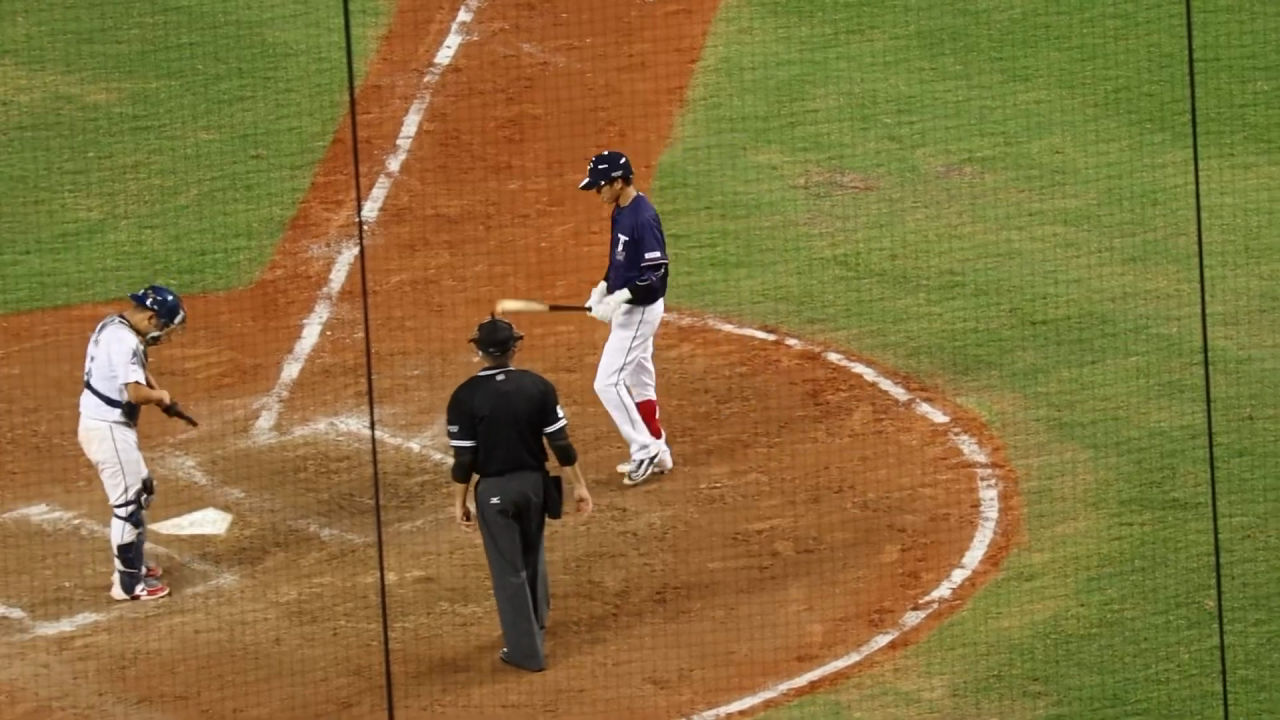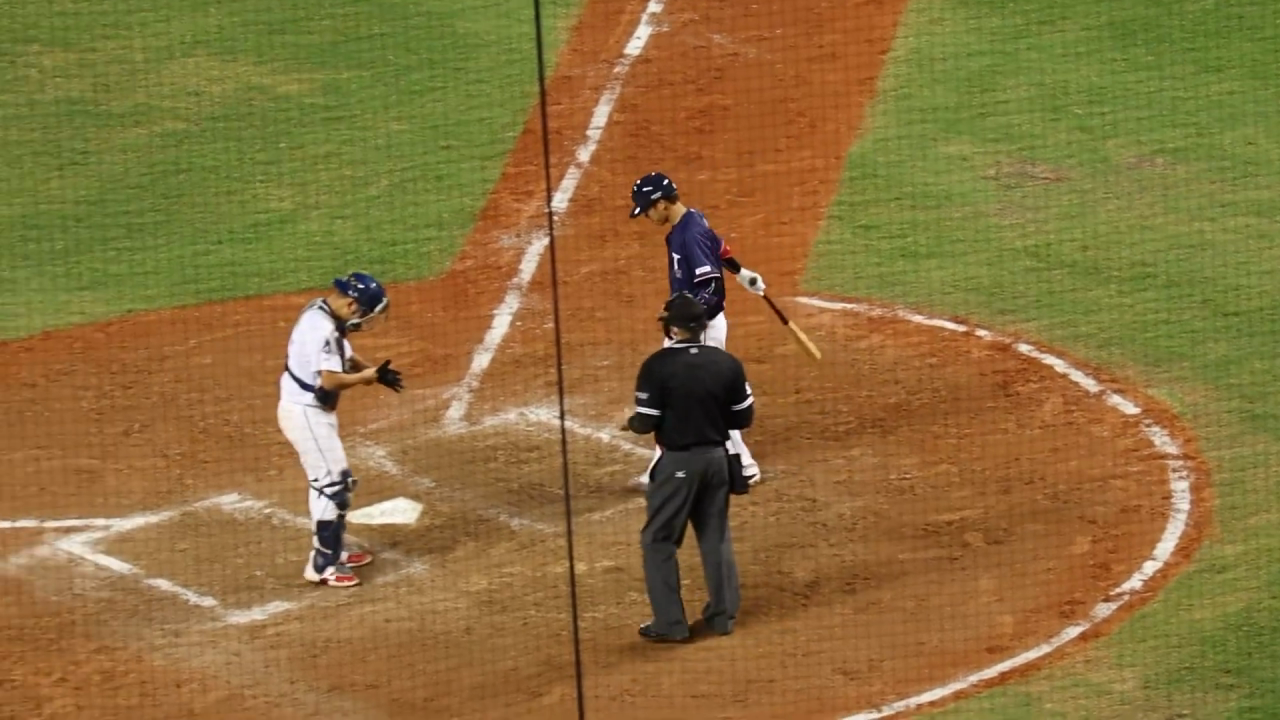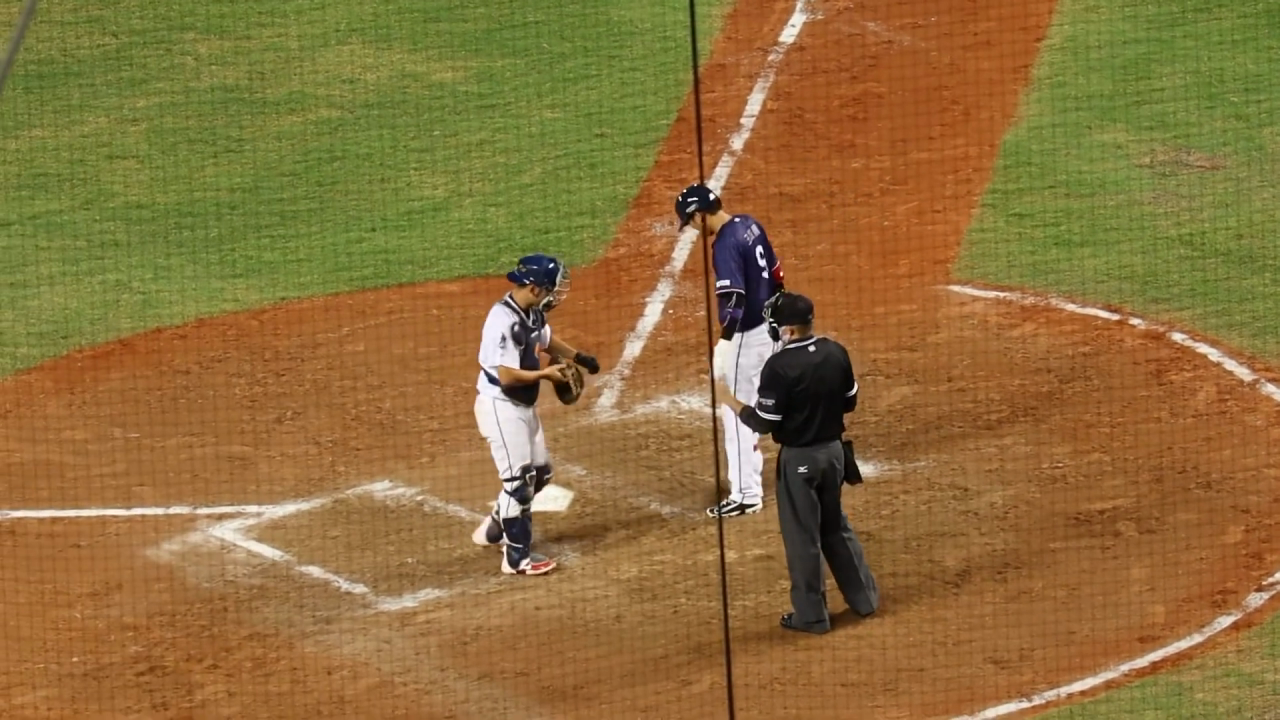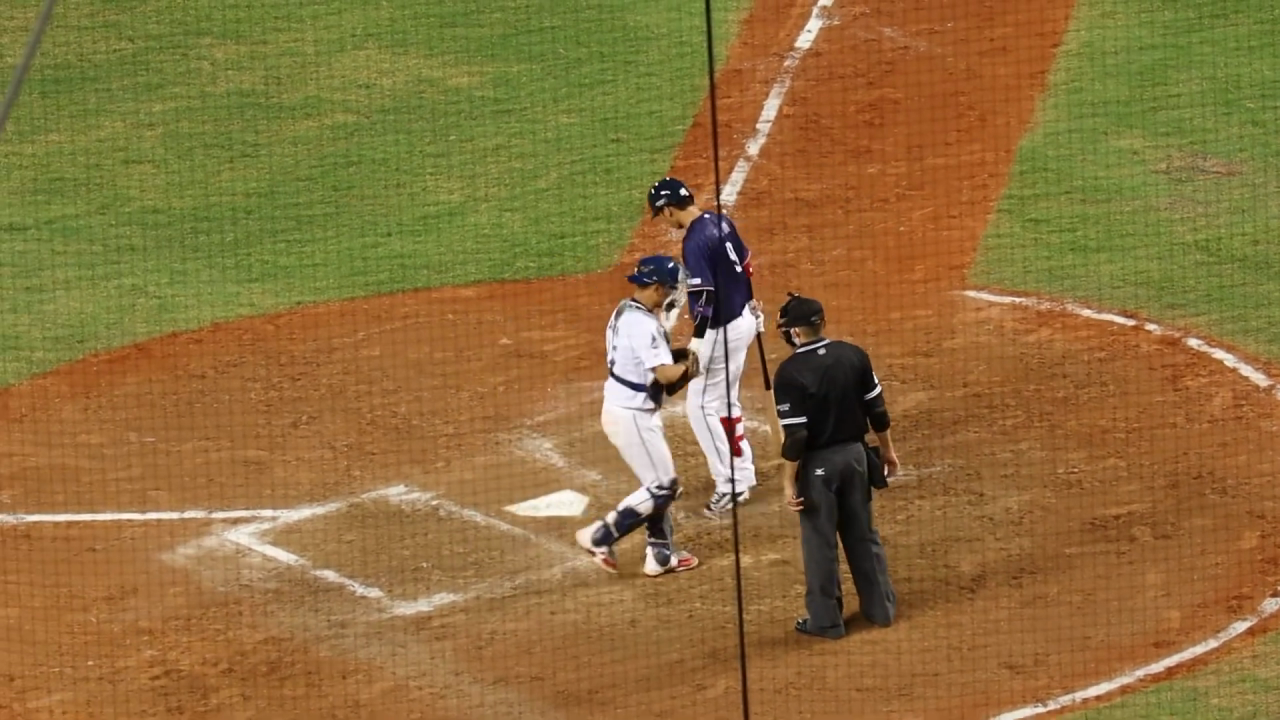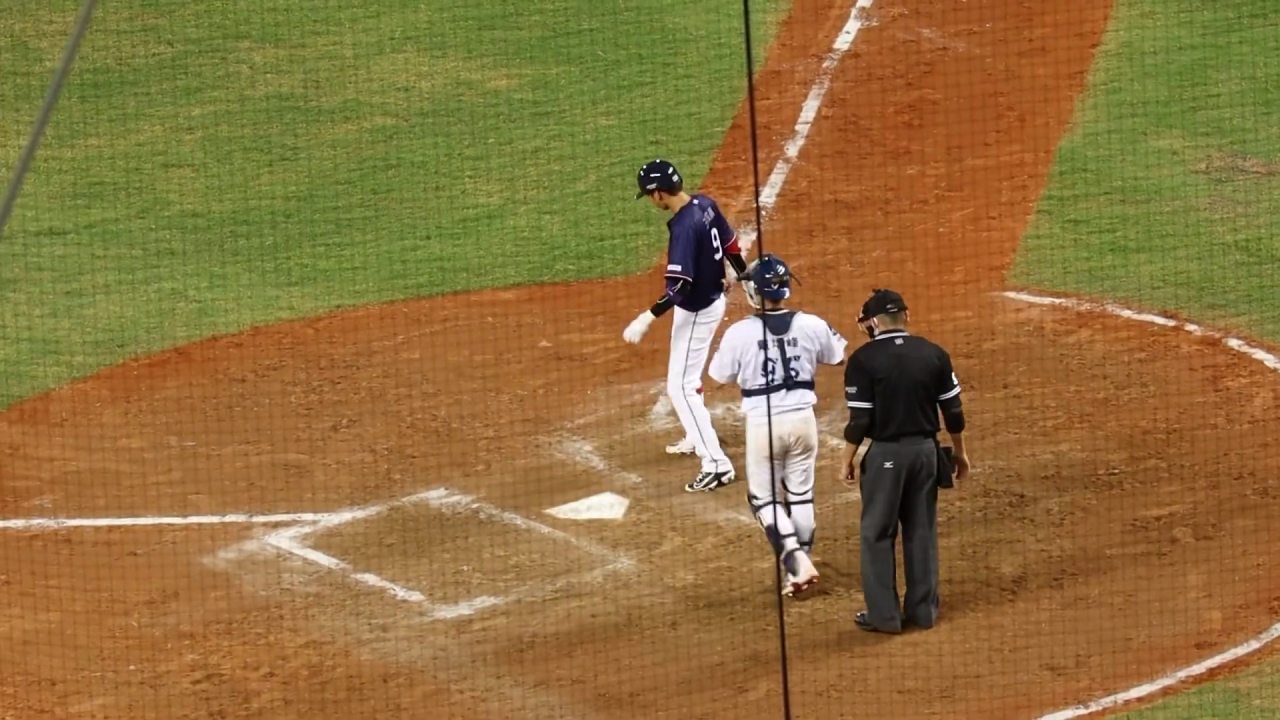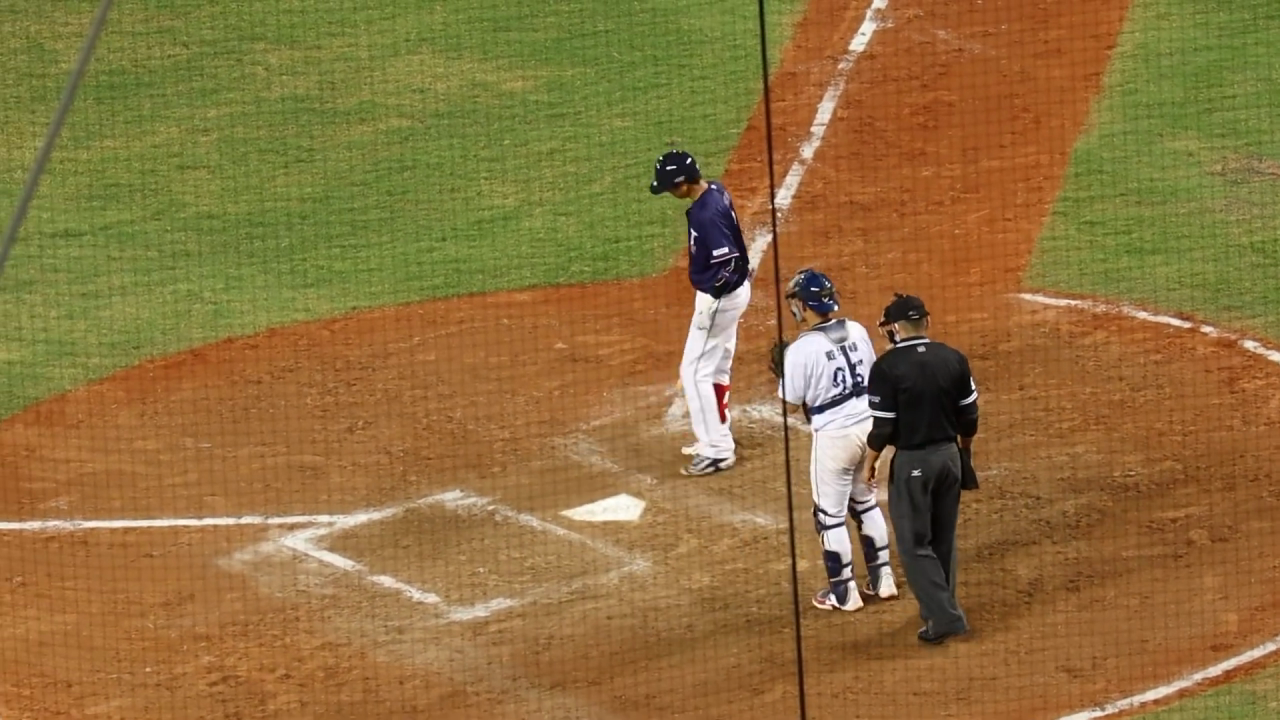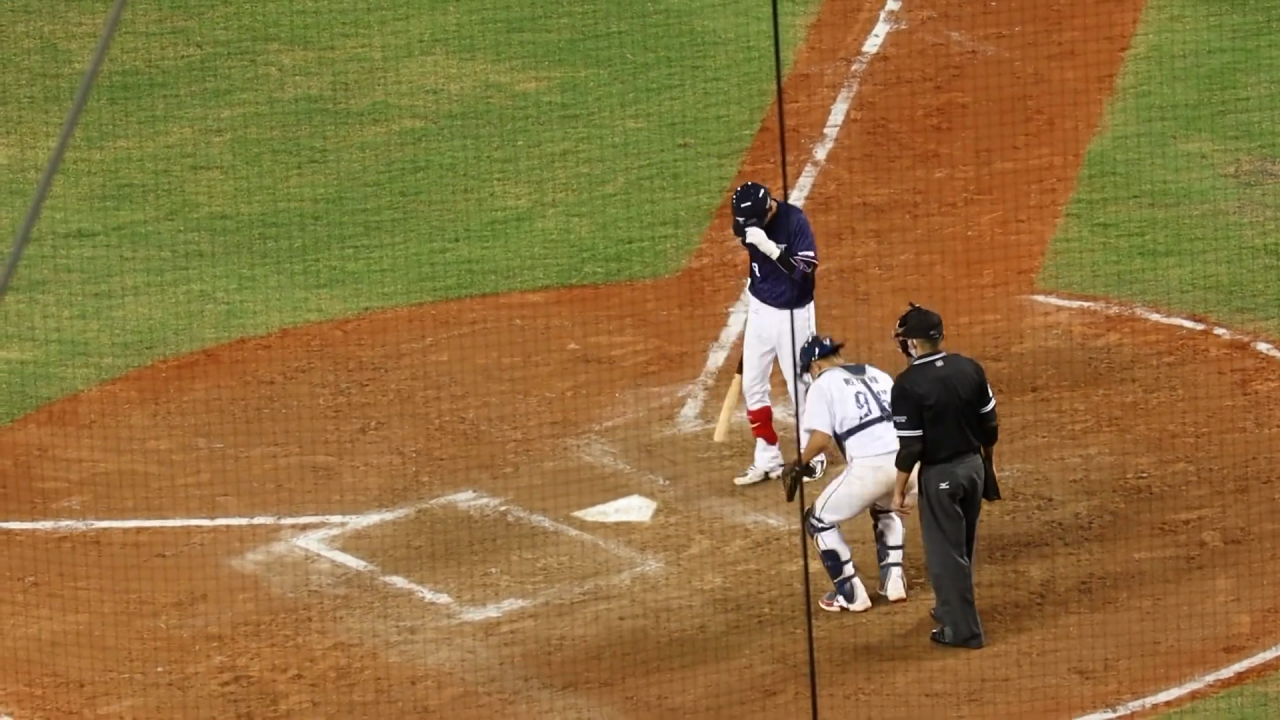
dt=0.7s
person 1, frame 1
left shoulder: (466, 396)
right shoulder: (538, 386)
left elbow: (464, 458)
right elbow: (560, 442)
left wrist: (460, 502)
right wrist: (578, 485)
left hip: (495, 489)
right hip: (534, 482)
left knee: (509, 570)
right knee: (532, 559)
left ankle: (526, 650)
right ankle: (533, 626)
person 1, frame 2
left shoulder: (658, 365)
right shoulder: (727, 363)
left elbow: (647, 422)
right elbow: (743, 417)
left wrist: (629, 422)
left hip: (678, 464)
right hip: (716, 458)
left knee: (659, 541)
right knee: (717, 539)
left ankle: (669, 621)
right ankle: (723, 615)
person 1, frame 3
left shoulder: (779, 367)
right shoulder: (836, 353)
left elbow: (763, 423)
right elbow: (849, 403)
left wrist: (728, 399)
left hip: (799, 459)
right hip: (834, 451)
left knee: (802, 538)
right knee: (836, 527)
left ankle: (811, 615)
right ankle: (863, 597)
person 1, frame 4
left shoulder: (790, 372)
right shoulder: (855, 355)
left elbow: (795, 435)
right elbow: (877, 410)
left wrist: (789, 482)
right wrist: (887, 450)
left hip: (819, 463)
right hip: (856, 454)
left knee: (820, 542)
right knee: (863, 534)
left ankle: (826, 620)
right ankle: (880, 607)
person 1, frame 5
left shoulder: (864, 358)
right shoulder: (934, 354)
left elbow: (860, 420)
right elbow: (953, 410)
left wrist: (848, 459)
right wrist: (959, 451)
left hip: (886, 454)
right hip: (926, 450)
left knee: (877, 534)
right knee: (922, 532)
left ankle: (883, 613)
right ankle: (923, 609)
person 1, frame 6
left shoulder: (887, 366)
right shoulder: (954, 359)
left elbow: (883, 428)
right elbow: (970, 416)
left wrist: (869, 464)
right wrist: (963, 453)
left hip: (912, 461)
right hip: (949, 456)
left knee: (915, 545)
right knee: (943, 540)
left ankle: (944, 617)
right ankle: (936, 608)
person 1, frame 7
left shoulder: (908, 384)
right shoulder: (971, 368)
left elbow: (910, 447)
right elbow: (989, 424)
left wrist: (899, 490)
right wrist: (987, 462)
left hip: (939, 475)
right hip: (973, 467)
left knee: (945, 552)
right knee: (961, 548)
left ankle: (963, 629)
right ankle: (950, 608)
person 2, frame 1
left shoulder: (643, 216)
right shoulder: (621, 210)
left elbow: (657, 271)
left wrist: (619, 297)
right wrist: (604, 288)
left hip: (639, 310)
right hip: (624, 309)
left knee: (608, 383)
right knee: (640, 382)
left ankle: (646, 447)
right ankle: (655, 451)
person 2, frame 2
left shoulder: (690, 233)
right shoulder: (690, 221)
left elbow: (709, 286)
right elbow: (719, 248)
right wrist: (742, 273)
left hip: (702, 326)
left ankle: (744, 464)
person 2, frame 3
left shoulder: (725, 244)
right shoulder: (749, 224)
left elbow: (733, 300)
right elbow: (774, 270)
left wrist: (724, 347)
left hip: (748, 334)
right hip: (767, 326)
left knee: (733, 413)
right knee: (745, 406)
left ankle: (746, 494)
right ankle: (750, 478)
person 2, frame 4
left shoulder: (694, 243)
right shoulder: (719, 220)
left elbow: (703, 298)
right elbow: (744, 265)
left wrist: (696, 343)
right wrist: (752, 305)
left hip: (723, 329)
right hip: (742, 320)
left knee: (699, 406)
right knee: (726, 398)
left ankle: (727, 480)
right ankle: (741, 469)
person 2, frame 5
left shoulder: (683, 227)
right shoulder: (706, 204)
left elbow: (678, 285)
right elbow: (731, 246)
left wrist: (646, 318)
right wrist: (744, 278)
left hip: (695, 311)
right hip: (713, 300)
left knee: (681, 386)
right knee: (685, 374)
left ankle: (716, 464)
right ankle: (696, 438)
person 2, frame 6
left shoulder: (709, 212)
right shoulder: (715, 191)
left elbow: (728, 266)
left wrist: (707, 304)
left hip: (721, 298)
right hip: (727, 294)
left knee: (695, 371)
right knee: (716, 367)
left ankle: (714, 450)
right ankle: (716, 439)
person 2, frame 7
left shoulder: (794, 220)
right shoulder: (751, 222)
left elbow: (805, 269)
left wrist: (770, 248)
left hip: (793, 315)
right hip: (760, 310)
left knee: (799, 387)
right knee: (753, 385)
left ankle: (813, 454)
right ankle: (767, 459)
person 3, frame 1
left shoulder: (112, 325)
right shoulder: (125, 340)
left elbow: (138, 376)
right elbow: (137, 393)
left wrist: (165, 402)
right wrist: (162, 396)
left hip: (100, 424)
right hip: (109, 428)
left knee: (140, 491)
right knee: (129, 503)
left ankle: (130, 564)
right ankle: (128, 581)
person 3, frame 2
left shoulder: (325, 317)
right shoulder: (321, 326)
left elbow: (347, 359)
right elbow: (330, 380)
left wrist: (374, 374)
right wrist: (363, 376)
left hip: (312, 410)
right hip: (305, 413)
left knee: (322, 482)
right knee: (337, 483)
left ankle: (331, 552)
right ankle: (323, 564)
person 3, frame 3
left shoulder: (532, 311)
right shoulder: (504, 320)
left elbow: (547, 340)
right elbow: (507, 375)
left wrist: (578, 357)
right wrist: (546, 374)
left hip: (522, 405)
right hip: (500, 407)
left knee: (540, 472)
right knee: (519, 479)
left ankle: (493, 529)
right ankle: (517, 556)
person 3, frame 4
left shoulder: (623, 313)
right shoulder: (645, 325)
right elbow: (667, 376)
left wrist: (674, 359)
right wrist: (688, 366)
left hip: (619, 409)
right hip: (633, 416)
left knee: (655, 482)
right knee: (662, 486)
left ankle: (661, 555)
right ankle: (600, 536)
person 3, frame 5
left shoulder: (739, 332)
right shoulder: (811, 324)
left elbow: (718, 379)
right elbow: (839, 358)
left hip: (762, 424)
right hip: (802, 419)
left knee: (764, 498)
right knee: (801, 495)
left ankle: (797, 563)
right ankle: (798, 562)
person 3, frame 6
left shoulder: (801, 349)
right shoulder: (858, 331)
left elbow: (791, 404)
left wrist: (782, 374)
left hip: (834, 437)
right hip: (869, 427)
left knee: (830, 516)
right knee: (866, 504)
left ankle: (844, 593)
right ankle: (883, 579)
person 3, frame 7
left shoulder: (822, 384)
right shoulder: (879, 375)
left elbow: (821, 438)
left wrist: (799, 464)
left hip: (870, 465)
left knee: (819, 521)
right knee: (886, 509)
left ankle: (850, 594)
right ankle: (893, 581)
